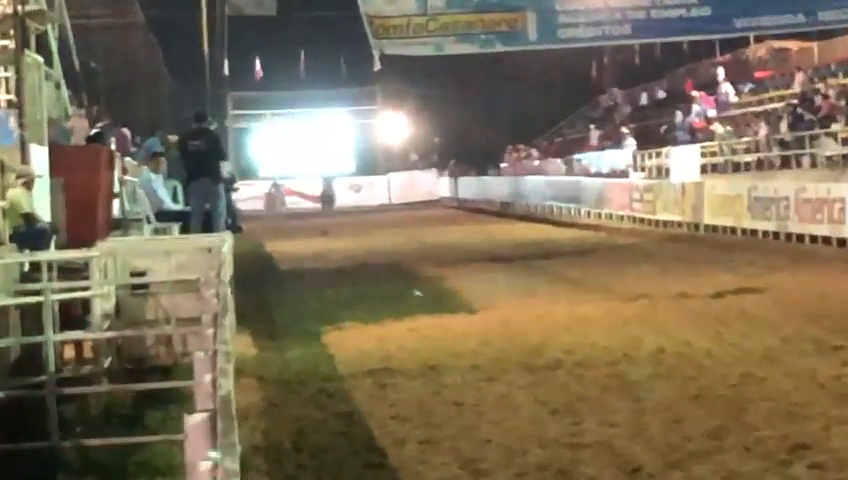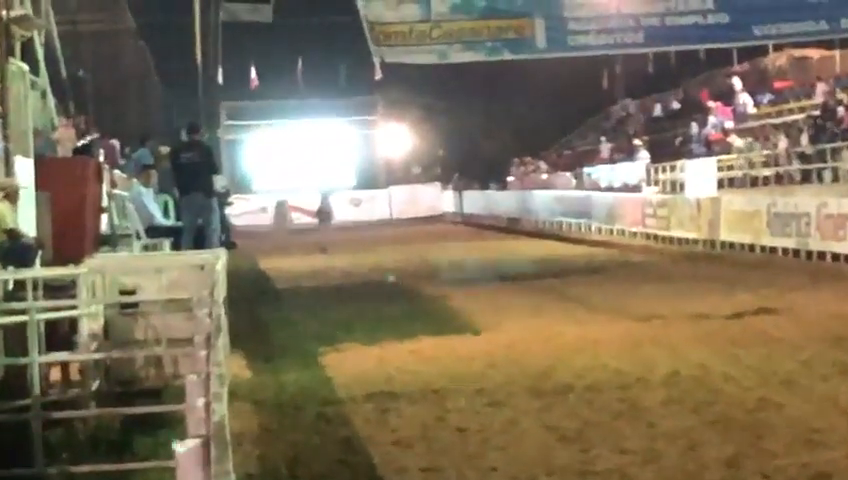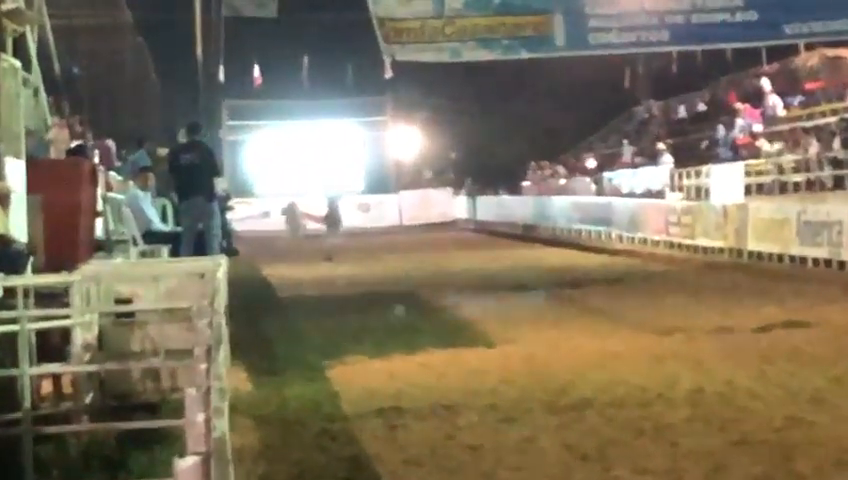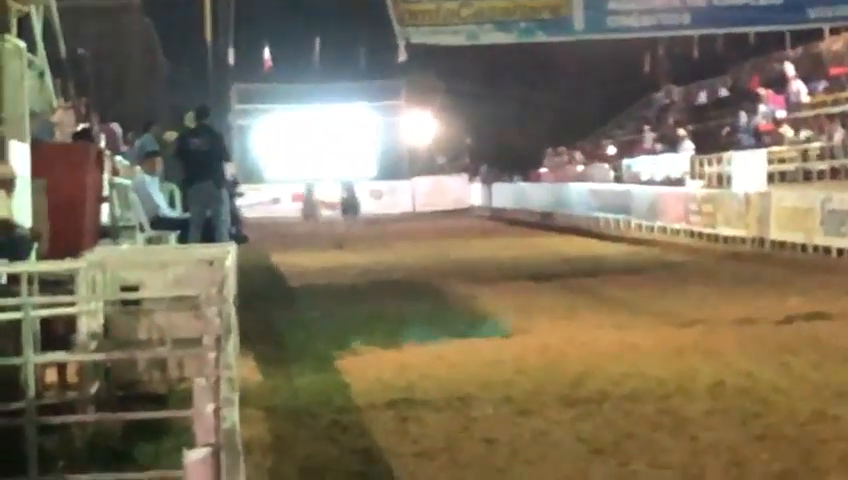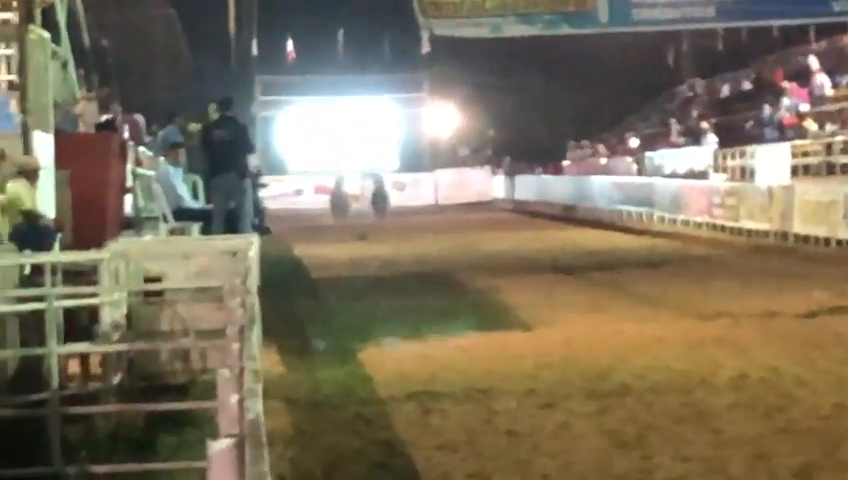
dt=0.4s
person 1, frame 1
left shoulder: (185, 138)
right shoulder: (212, 136)
left elbow: (182, 157)
right elbow: (221, 157)
left hip: (193, 180)
right hip: (212, 178)
left knee: (196, 213)
right knee: (218, 212)
person 1, frame 2
left shoulder: (176, 151)
right shoulder: (205, 148)
left elbow: (174, 172)
right elbow: (214, 171)
left hip: (186, 194)
right hip: (205, 193)
left knee: (187, 229)
right knee: (212, 229)
person 1, frame 3
left shoulder: (175, 152)
right shoulder: (206, 149)
left elbow: (172, 174)
right elbow: (216, 173)
left hip: (185, 198)
right hip: (206, 197)
left knee: (187, 235)
right knee: (212, 235)
person 1, frame 4
left shoulder: (184, 137)
right shoulder: (215, 135)
left elbow: (180, 159)
right elbow: (225, 158)
left hip: (193, 184)
right hip: (215, 182)
left knee: (195, 222)
right knee: (221, 221)
person 1, frame 5
left shoulder: (208, 128)
right shoulder: (239, 126)
left elbow: (205, 150)
right elbow: (249, 150)
left hip: (217, 175)
right hip: (238, 174)
left knee: (218, 213)
right knee: (244, 213)
